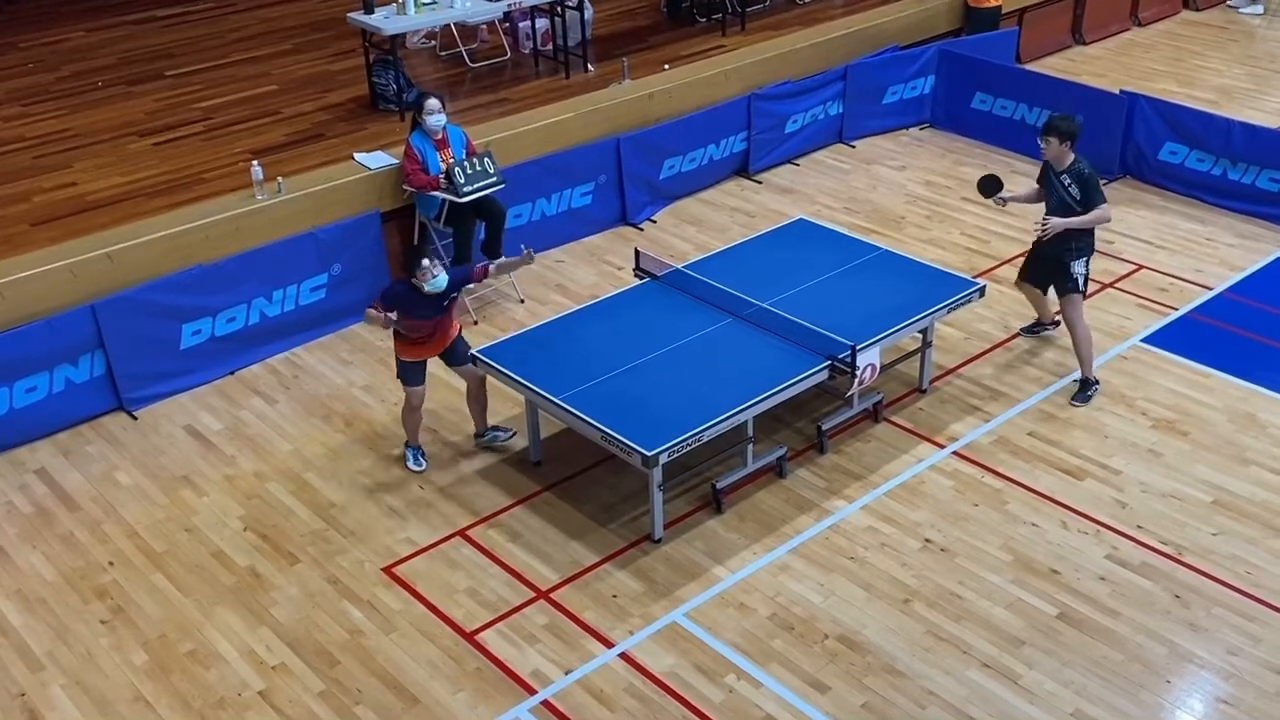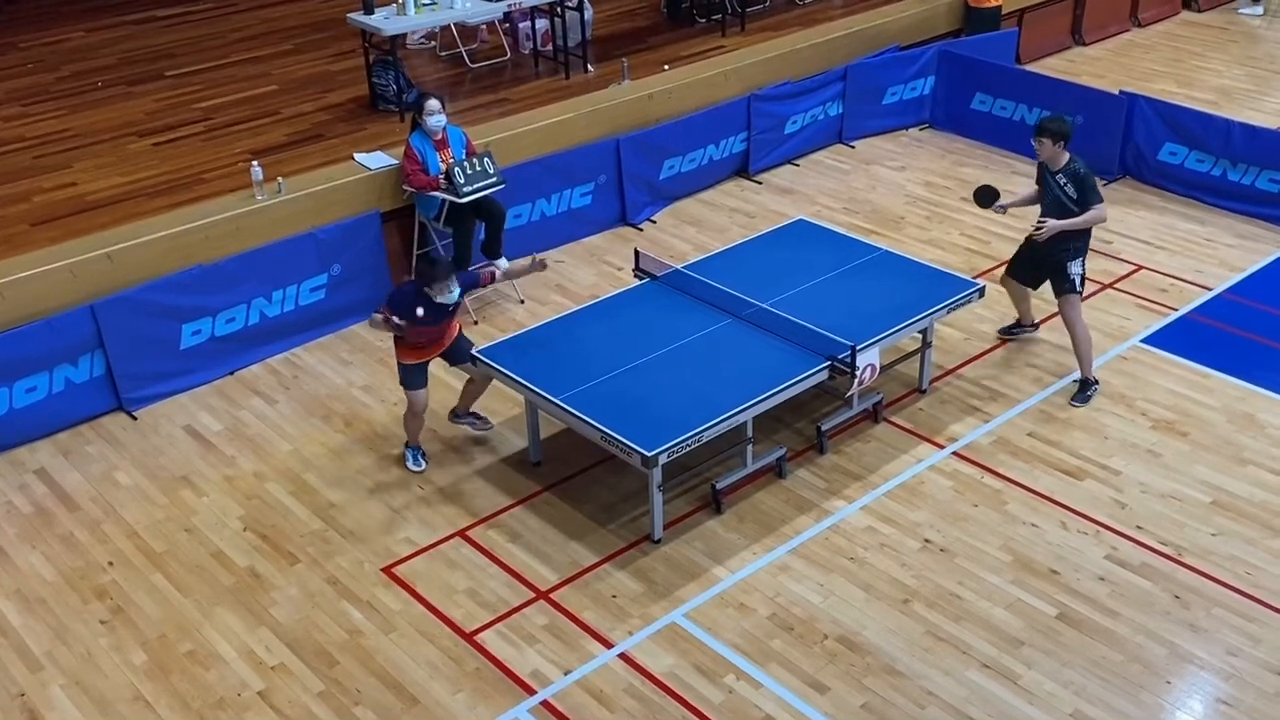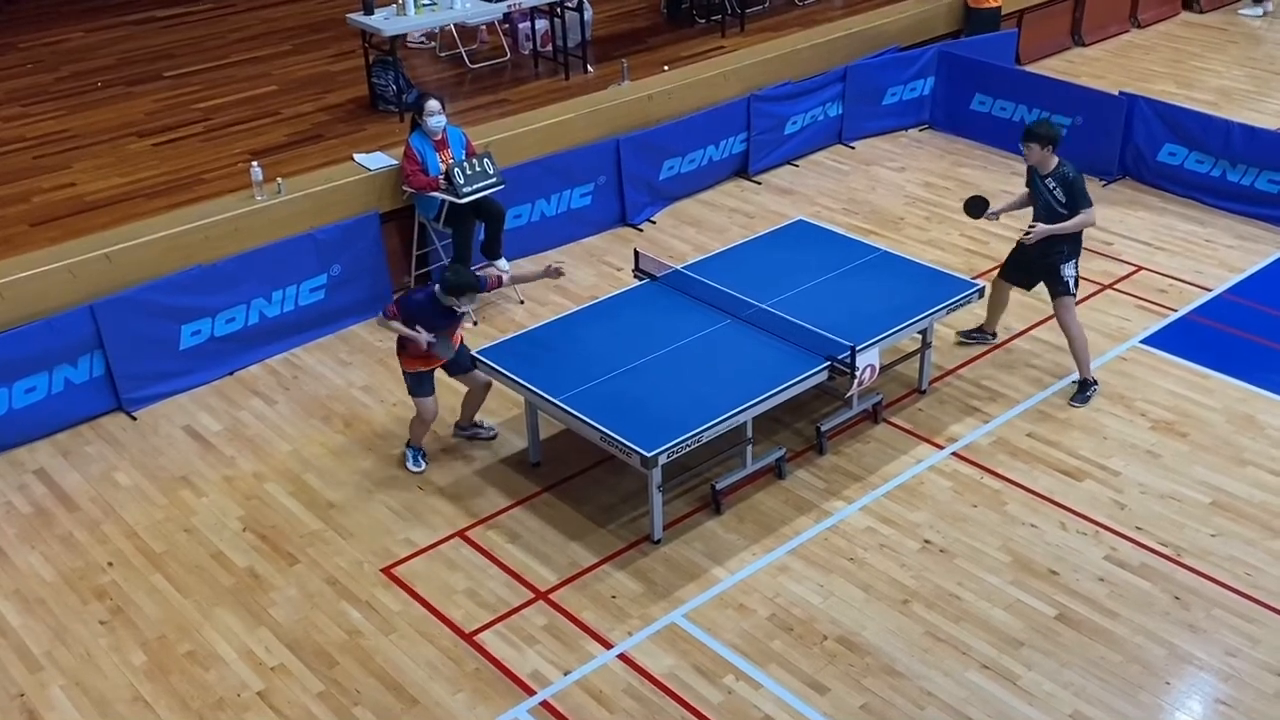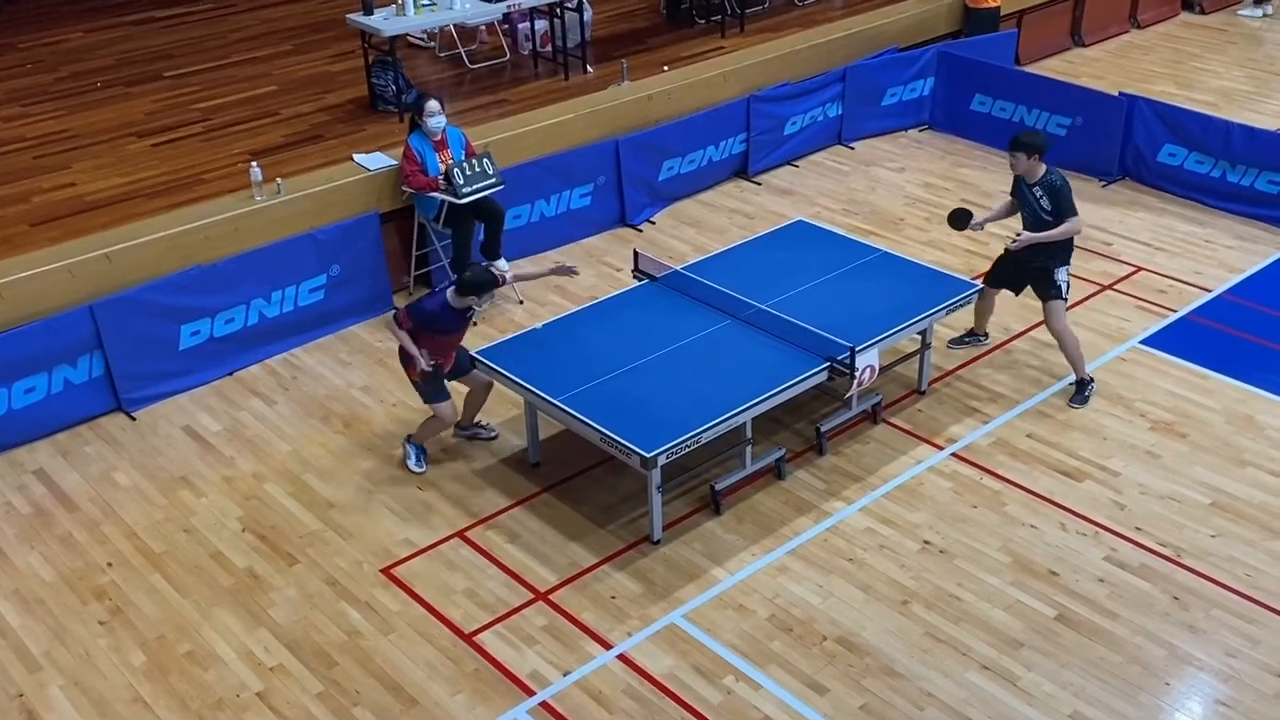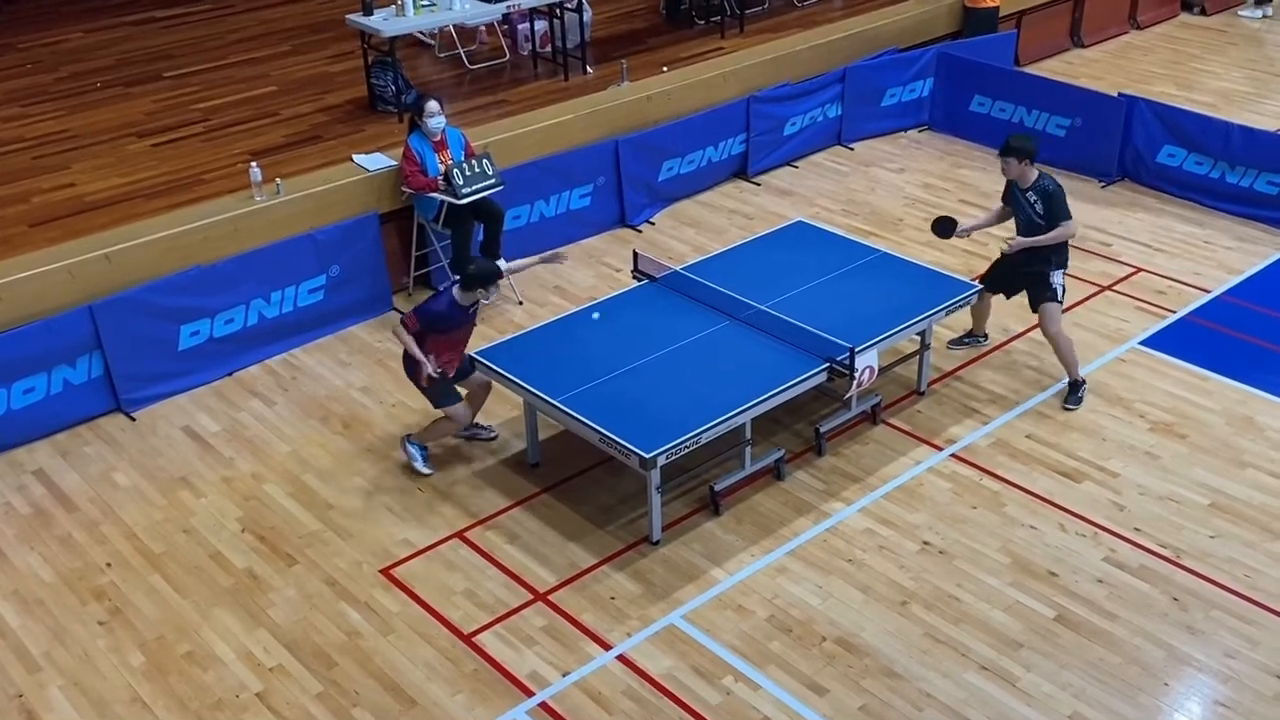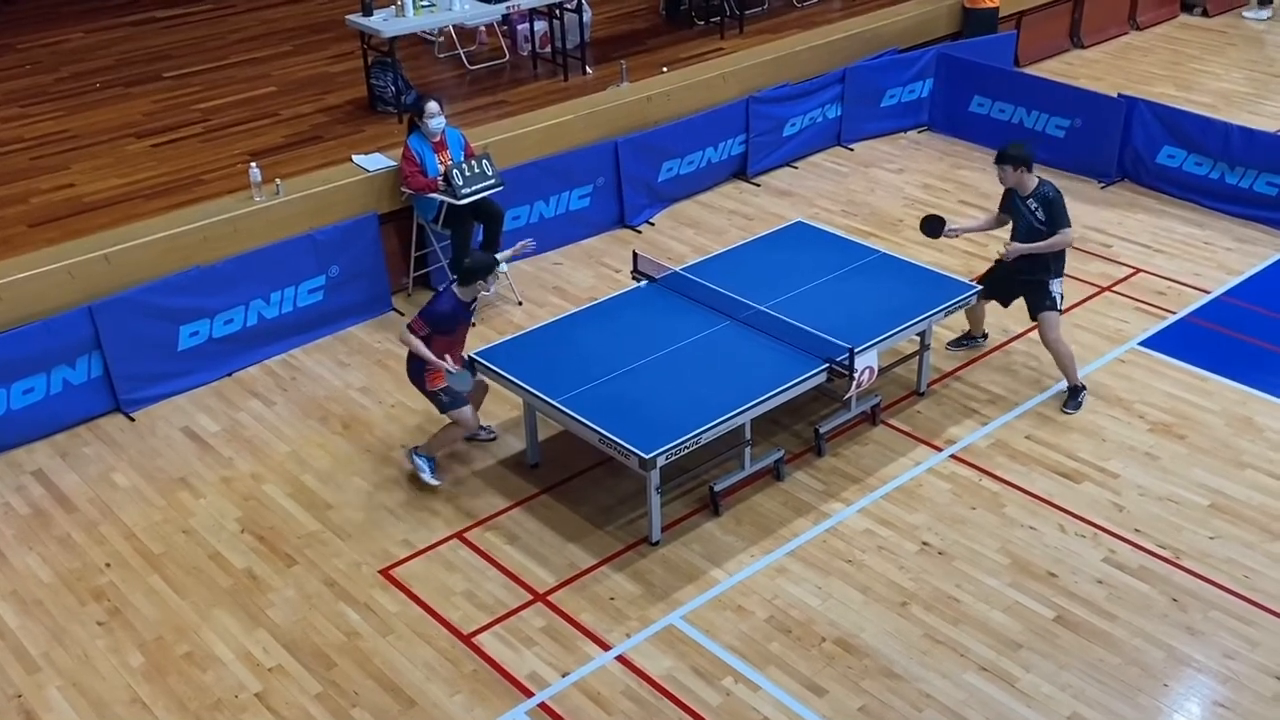
dt=0.1s
person 1, frame 1
left shoulder: (1084, 173)
right shoulder: (1048, 166)
left elbow: (1104, 214)
left wrist: (1065, 223)
right wrist: (1011, 197)
left hip: (1073, 250)
right hip: (1047, 242)
left knee: (1072, 315)
right knee: (1027, 284)
left ankle: (1089, 380)
right ankle: (1047, 321)
person 1, frame 2
left shoulder: (1080, 173)
right shoulder: (1045, 165)
left elbow: (1100, 214)
left wrist: (1060, 225)
right wrist: (1010, 203)
left hip: (1068, 250)
right hip: (1043, 239)
left knee: (1070, 315)
right knee: (1011, 280)
left ankle: (1088, 380)
right ankle: (1026, 322)
person 1, frame 3
left shoulder: (1069, 177)
right shoulder: (1034, 169)
left elbow: (1089, 218)
left wrist: (1049, 230)
right wrist: (1002, 209)
left hip: (1061, 253)
right hip: (1033, 244)
left knee: (1066, 318)
right knee: (1000, 283)
left ankle: (1087, 381)
right ankle: (988, 331)
person 1, frame 4
left shoulder: (1056, 185)
right shoulder: (1020, 178)
left elbow: (1075, 226)
left wrist: (1034, 237)
right wrist: (984, 219)
left hip: (1052, 260)
right hip: (1023, 251)
left knee: (1056, 324)
right knee: (984, 289)
left ankle: (1084, 380)
right ankle: (978, 333)
person 1, frame 5
left shoulder: (1050, 189)
right shoulder: (1013, 183)
left elbow: (1069, 230)
left wrist: (1027, 242)
right wrist: (973, 226)
left hip: (1047, 265)
right hip: (1018, 256)
left knee: (1050, 328)
right knee: (980, 292)
left ankle: (1077, 382)
right ankle: (978, 334)
person 1, frame 6
left shoulder: (1049, 196)
right shoulder: (1012, 192)
left elbow: (1067, 237)
right elbow: (1000, 219)
left wrist: (1024, 248)
right wrist: (964, 228)
left hip: (1044, 273)
right hip: (1015, 263)
left knee: (1050, 337)
left ankle: (1077, 387)
right ankle: (977, 335)
person 2, frame 1
left shoulder: (454, 277)
right shoulder: (399, 291)
left elbow: (494, 269)
right elbow: (370, 314)
left wrist: (521, 261)
right wrist: (385, 320)
left hip: (447, 336)
right hip: (411, 348)
left knee: (477, 377)
right knee: (414, 401)
left ankle: (482, 432)
right ankle: (413, 446)
person 2, frame 2
left shoulder: (460, 281)
right shoulder: (404, 296)
left elbow: (499, 275)
right elbow: (375, 320)
left wrist: (530, 268)
right wrist: (394, 325)
left hip: (447, 336)
right hip: (411, 349)
left knee: (483, 373)
right knee: (418, 406)
left ankle: (460, 412)
right ankle: (412, 447)
person 2, frame 3
left shoulder: (469, 286)
right shoulder: (417, 301)
left elbow: (507, 279)
right elbow: (384, 319)
left wrist: (543, 274)
right wrist: (414, 336)
left hip: (450, 346)
right hip: (416, 358)
left knee: (482, 382)
right knee: (428, 414)
left ankle: (464, 426)
right ankle: (413, 448)
person 2, frame 4
left shoulder: (470, 289)
right shoulder: (430, 308)
left elbow: (512, 276)
right elbow: (395, 324)
left wrist: (552, 271)
right wrist: (416, 355)
left hip: (449, 352)
right hip: (425, 365)
left knee: (483, 382)
right knee: (446, 414)
left ankle: (465, 426)
right ankle: (415, 443)
person 2, frame 5
left shoulder: (469, 285)
right shoulder: (438, 310)
left elbow: (507, 268)
right elbow: (399, 329)
left wrist: (541, 259)
right wrist: (422, 360)
left hip: (452, 357)
right hip: (427, 367)
left knee: (483, 384)
right knee: (461, 416)
left ankle: (465, 427)
right ankle: (416, 442)
person 2, frame 6
left shoulder: (465, 284)
right shoulder: (444, 309)
left elbow: (486, 265)
right elbow: (406, 335)
left wrist: (511, 253)
right wrist: (436, 361)
left hip: (447, 361)
right hip: (429, 371)
left knee: (480, 389)
right knee: (466, 419)
left ankle: (468, 428)
right ankle: (422, 453)
person 3, frame 1
left shoulder: (456, 133)
right shoulder: (415, 142)
right elbow: (412, 177)
right wrist: (436, 181)
right hip: (437, 198)
left knee: (497, 211)
right knee: (466, 219)
left ankle: (493, 252)
right ankle: (461, 268)
person 3, frame 2
left shoulder: (456, 133)
right shoulder: (415, 143)
right elbow: (412, 178)
right wrist: (436, 182)
right hip: (436, 199)
left knee: (497, 211)
right knee: (466, 220)
left ankle: (493, 253)
right ankle: (461, 269)
person 3, frame 3
left shoulder: (456, 134)
right shoulder: (415, 143)
right elbow: (412, 178)
right wrist: (436, 182)
right hip: (436, 199)
left knee: (496, 211)
right knee: (465, 220)
left ankle: (493, 253)
person 3, frame 4
left shoulder: (455, 134)
right shoulder: (414, 143)
right elbow: (411, 179)
right wrist: (436, 183)
right hip: (436, 200)
left knee: (496, 212)
right knee: (465, 221)
left ankle: (492, 254)
right ankle: (460, 270)
person 3, frame 5
left shoulder: (455, 134)
right shoulder: (414, 144)
right elbow: (411, 179)
right wrist: (435, 183)
right hip: (435, 200)
left knee: (495, 212)
right knee: (464, 221)
left ankle: (492, 254)
right ankle: (459, 270)
person 3, frame 6
left shoulder: (454, 135)
right shoulder: (413, 145)
right elbow: (410, 180)
right wrist: (435, 184)
right hip: (435, 201)
left knee: (495, 213)
right knee: (464, 222)
left ankle: (490, 255)
right ankle: (459, 270)
